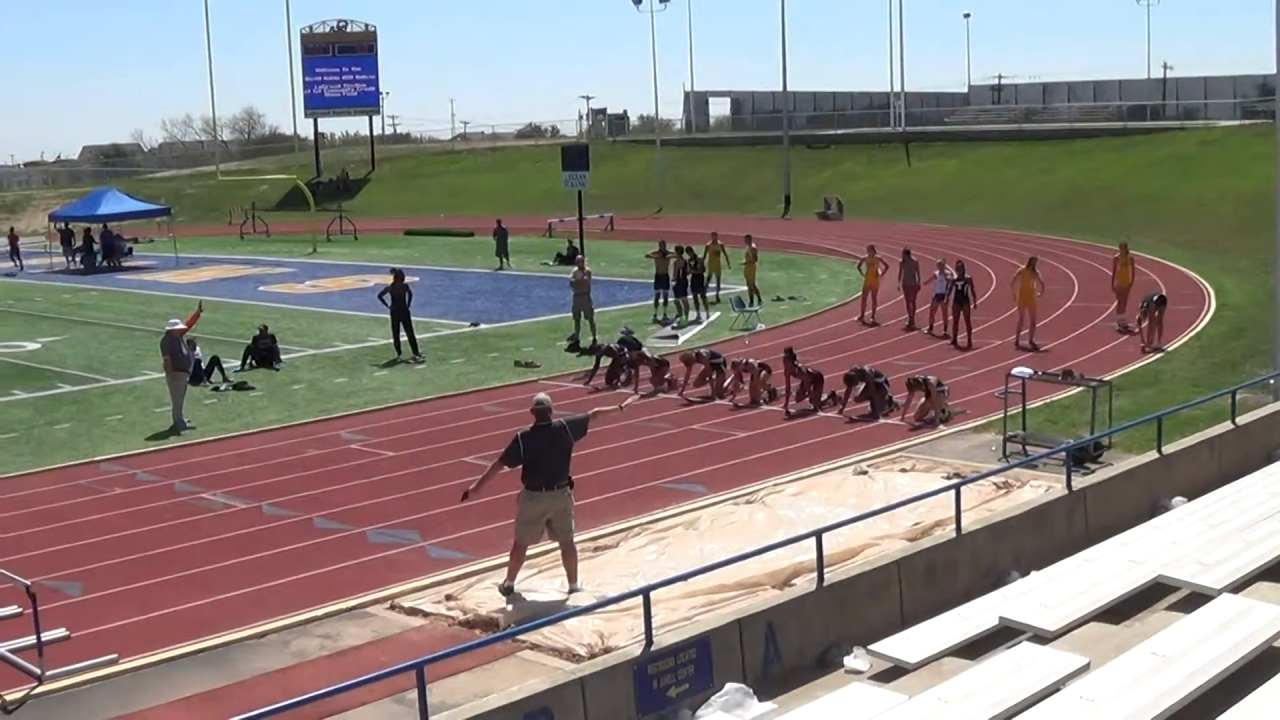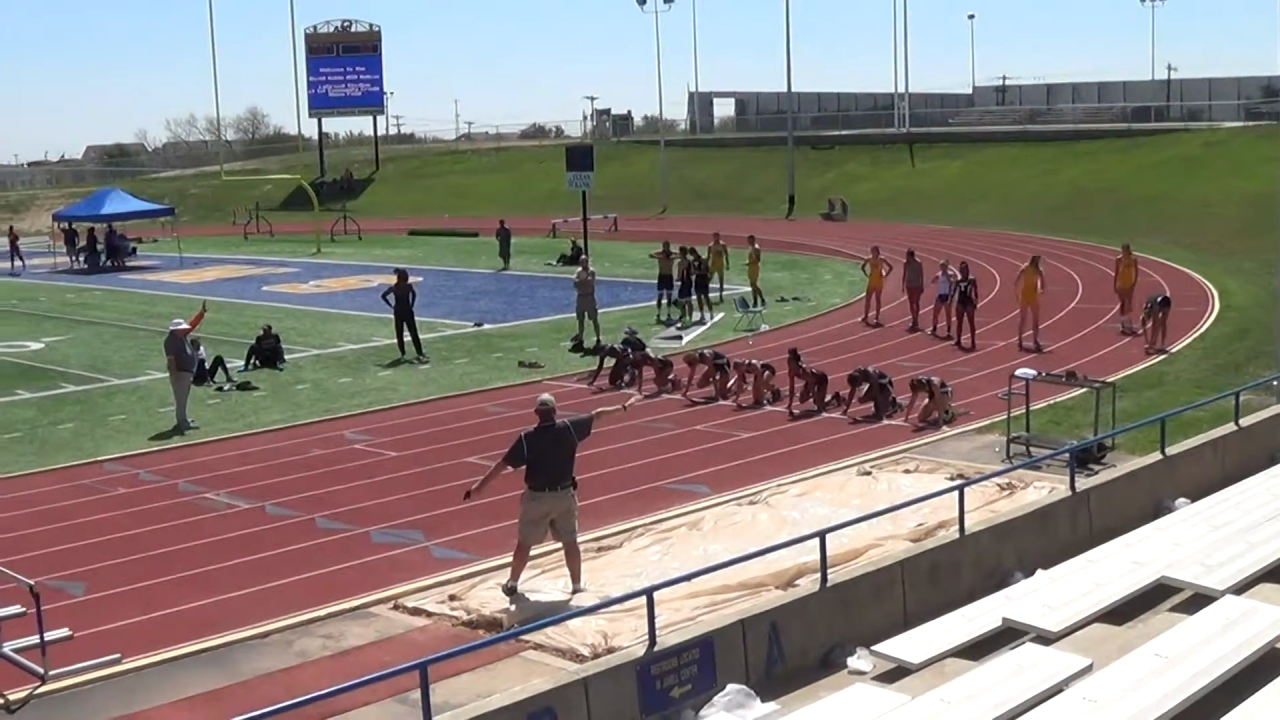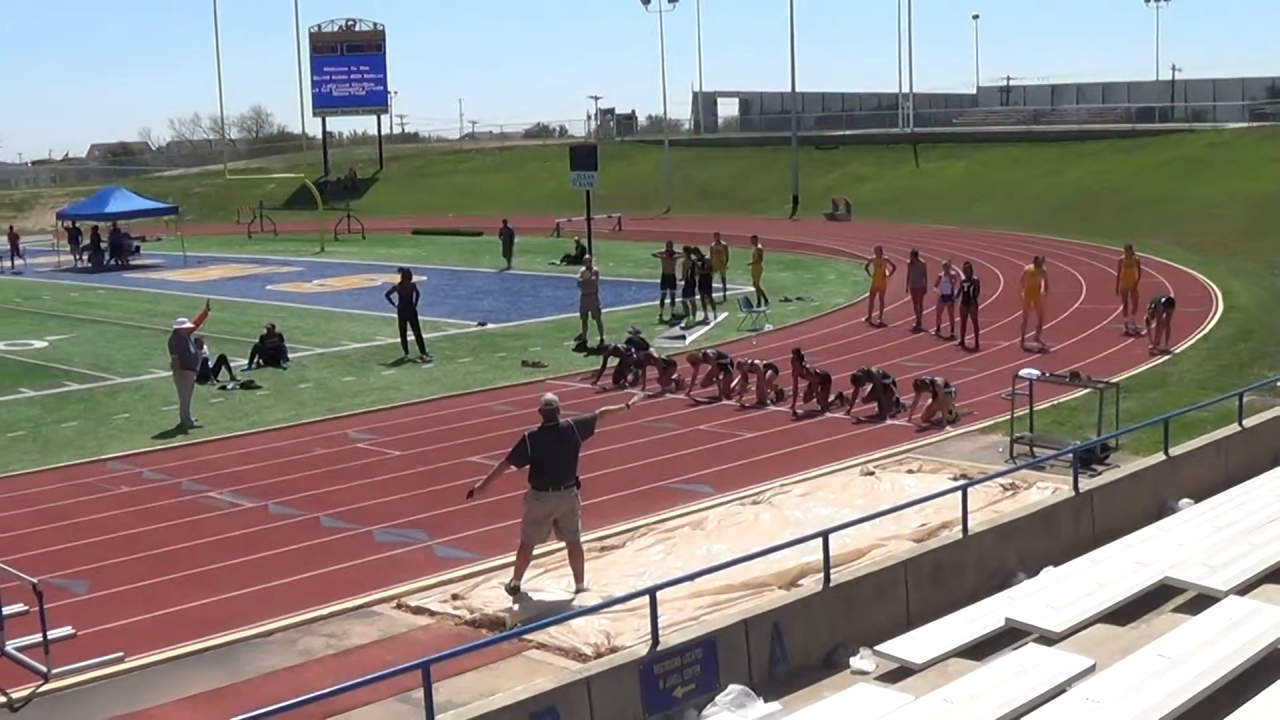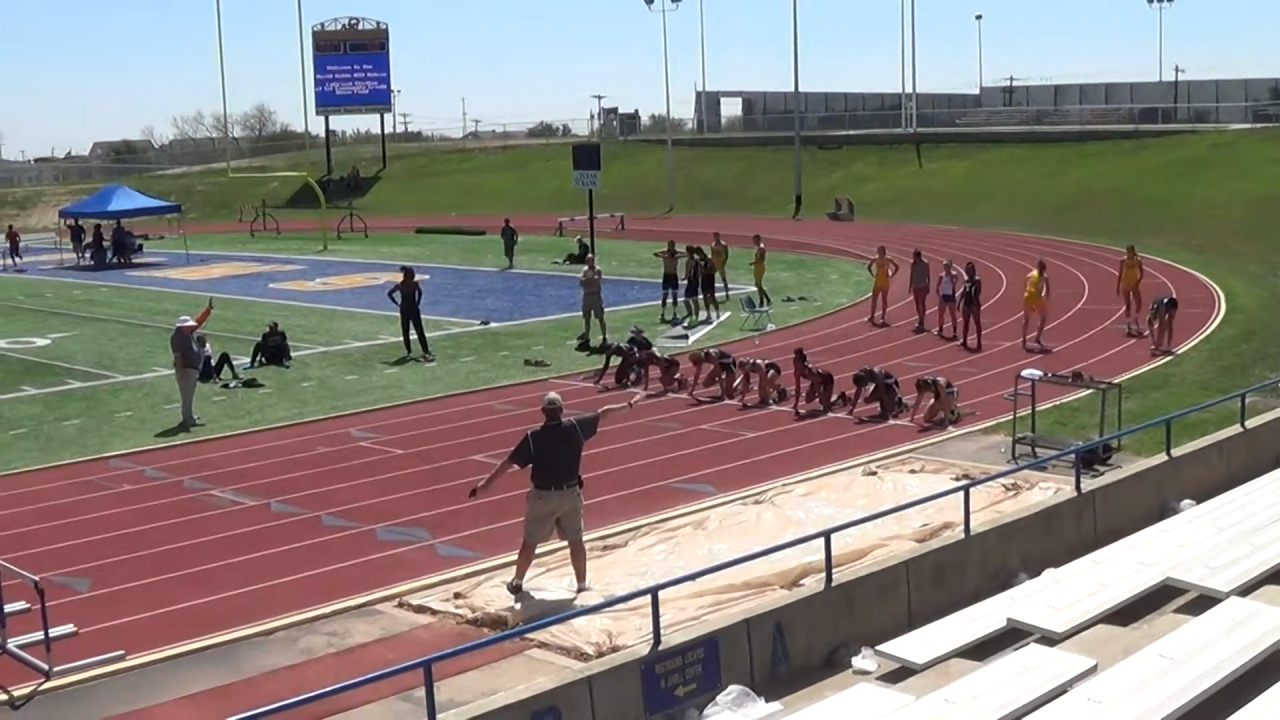
dt=0.1s
person 1, frame 1
left shoulder: (523, 438)
right shoulder: (565, 427)
left elbow: (499, 464)
right elbow: (594, 414)
left wrist: (478, 485)
left hip: (533, 497)
right hip: (561, 494)
left knee: (521, 543)
right knee: (567, 542)
left ankle: (508, 584)
right ankle: (574, 586)
person 1, frame 2
left shoulder: (527, 438)
right shoulder: (569, 428)
left elbow: (503, 464)
right elbow: (597, 415)
left wrist: (480, 485)
left hip: (537, 497)
right hip: (564, 495)
left knee: (524, 544)
right knee: (570, 542)
left ankle: (512, 585)
right ankle: (577, 586)
person 1, frame 3
left shoulder: (530, 438)
right shoulder: (572, 428)
left elbow: (506, 463)
right elbow: (601, 414)
left wrist: (483, 484)
left hip: (540, 497)
right hip: (568, 494)
left knee: (527, 543)
right knee: (574, 542)
left ankle: (515, 584)
right ankle: (580, 586)
person 1, frame 4
left shoulder: (533, 437)
right shoulder: (575, 427)
left elbow: (509, 462)
right elbow: (604, 413)
left wrist: (486, 483)
left hip: (543, 496)
right hip: (570, 494)
left knee: (529, 542)
right knee: (576, 541)
left ankle: (517, 583)
right ankle: (582, 585)
